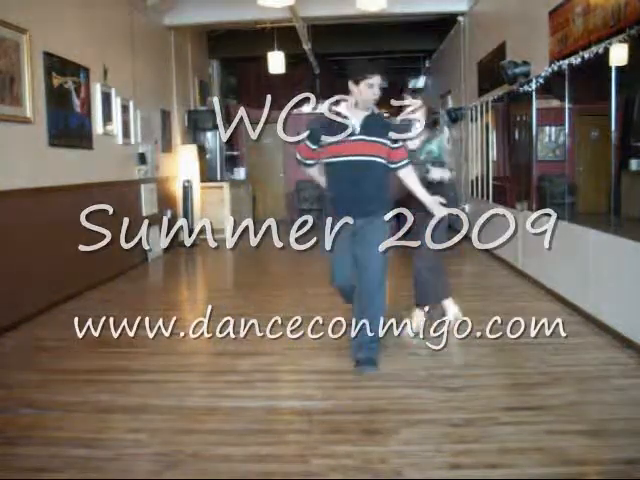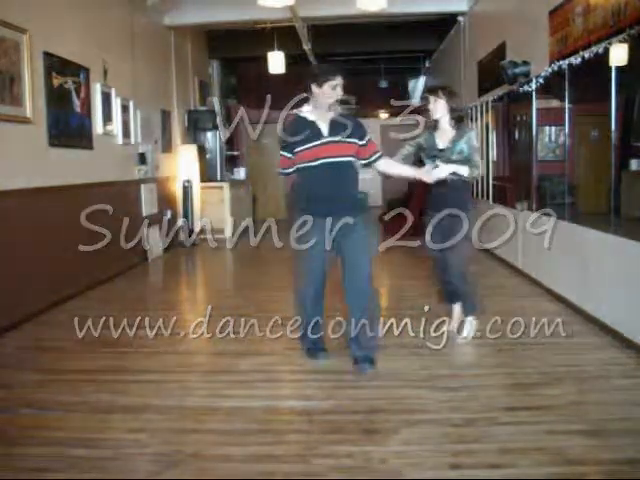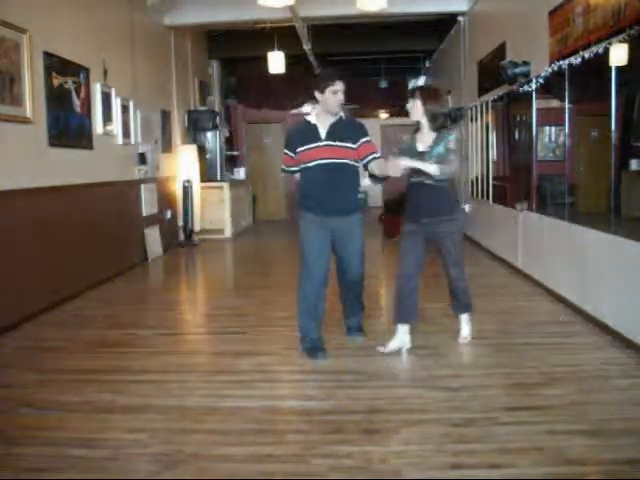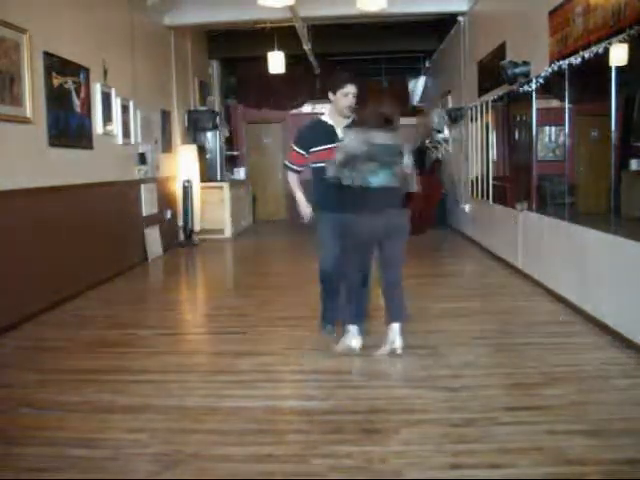
dt=0.4s
person 1, frame 1
left shoulder: (385, 127)
right shoulder: (323, 125)
left elbow: (403, 168)
right elbow: (306, 161)
left wrist: (428, 200)
left hip: (375, 217)
right hip: (339, 218)
left knee: (371, 281)
right knee: (343, 281)
left ankle: (365, 349)
right ankle: (368, 318)
person 1, frame 2
left shoulder: (353, 126)
right shoulder: (293, 129)
left elbow: (378, 160)
right elbow: (288, 172)
left wrist: (418, 173)
right wrist: (314, 185)
left hip: (351, 215)
right hip: (312, 218)
left knee: (361, 278)
right knee: (311, 281)
left ankle: (363, 349)
right ankle: (312, 340)
person 1, frame 3
left shoulder: (355, 129)
right shoulder: (297, 133)
left elbow: (372, 162)
right elbow: (293, 173)
right wrist: (316, 190)
left hip: (349, 214)
right hip: (313, 216)
left knee: (353, 272)
right knee: (313, 275)
left ankle: (353, 321)
right ankle: (310, 338)
person 1, frame 4
right shoulder: (311, 132)
right elbow: (292, 170)
right wrist: (302, 201)
right hip: (327, 211)
right knee: (331, 264)
right ankle: (330, 316)
person 2, frame 1
left shoulder: (439, 135)
left elbow: (449, 172)
left wrist: (439, 172)
right hip: (415, 204)
left knee: (422, 259)
right knee: (429, 260)
left ankle: (419, 316)
right ankle: (450, 307)
person 2, frame 2
left shoulder: (467, 134)
right shoulder: (426, 136)
left elbow: (476, 170)
right elbow: (398, 160)
left wrist: (451, 168)
left hip: (459, 208)
right hip: (434, 208)
left knee: (456, 267)
right knee: (440, 265)
left ankle: (470, 319)
right ankle: (456, 309)
person 2, frame 3
left shoulder: (448, 137)
right shoulder: (411, 140)
left elbow: (450, 171)
right elbow: (397, 168)
left wrist: (418, 164)
left hip: (444, 218)
right hip: (414, 219)
left knee: (454, 271)
right knee: (406, 275)
left ankle: (464, 321)
right ankle: (402, 335)
person 2, frame 4
left shoulder: (355, 136)
right shoulder: (397, 139)
left elbow: (332, 171)
right elbow: (408, 174)
left wrist: (347, 175)
right wrist: (407, 185)
left hip: (363, 215)
right hip: (396, 212)
left knee: (355, 274)
right knee: (392, 276)
left ankle: (353, 334)
right ankle: (395, 336)
